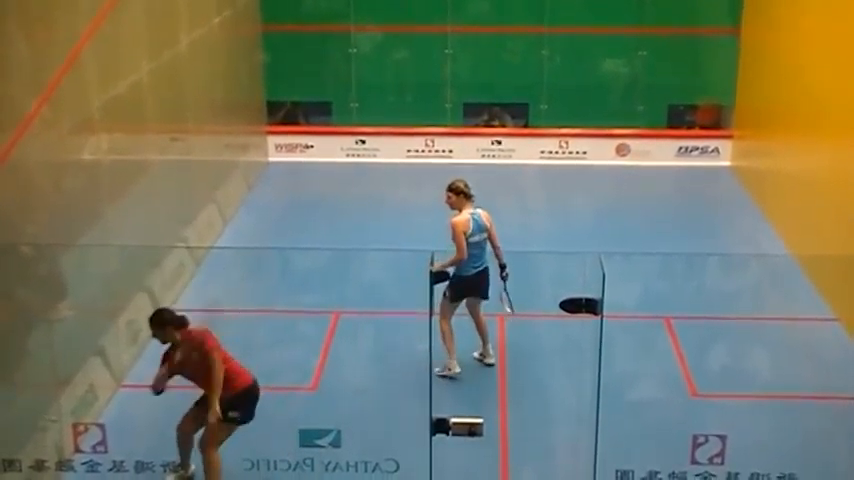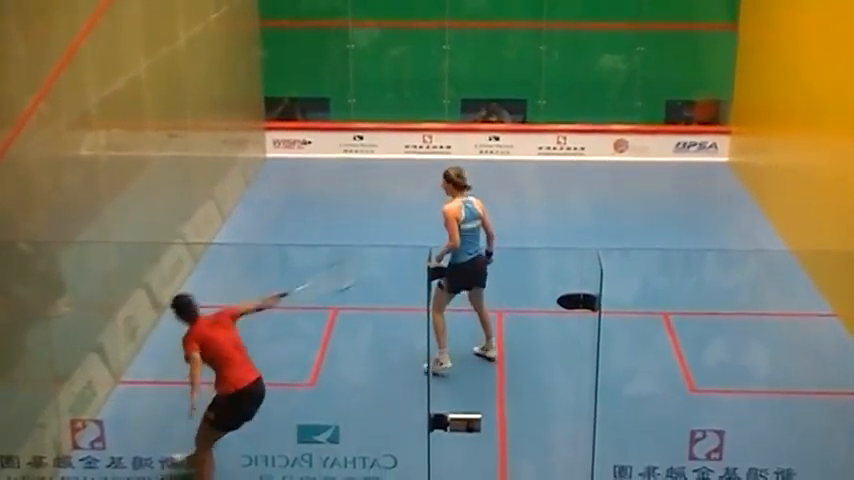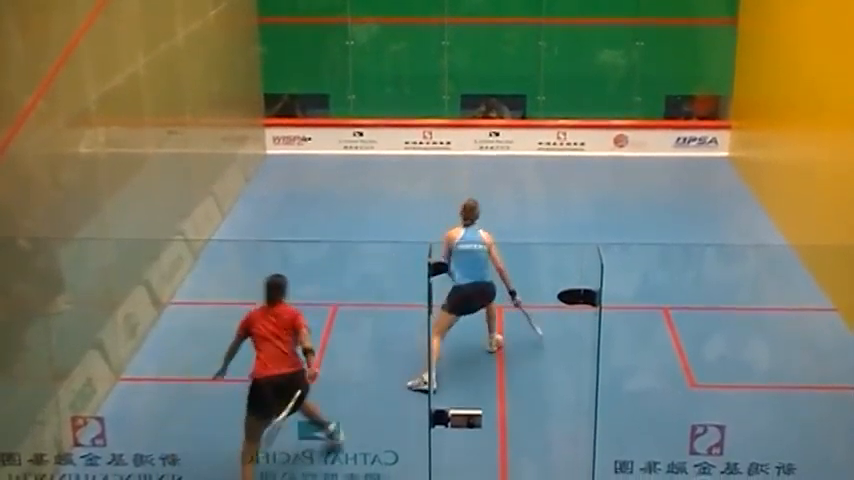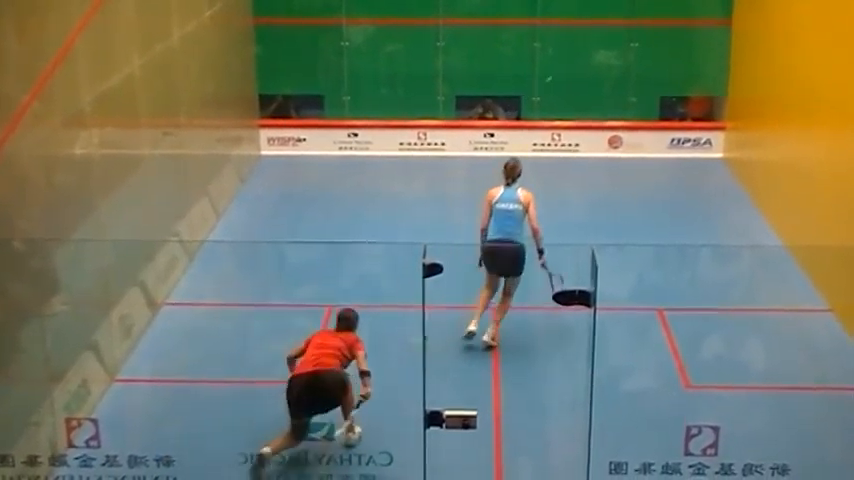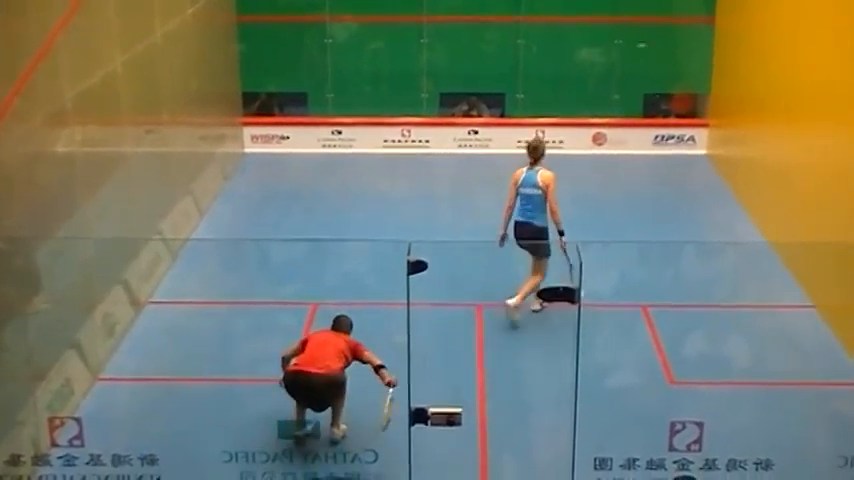
dt=0.3s
person 1, frame 1
left shoulder: (458, 221)
right shoulder: (484, 215)
left elbow: (461, 256)
right elbow: (496, 246)
left wrist: (442, 266)
right wrist: (502, 266)
left hip: (464, 277)
right hip: (482, 274)
left knee: (445, 317)
right knee: (475, 312)
left ankle: (452, 364)
right ankle: (487, 353)
person 1, frame 2
left shoulder: (449, 209)
right shoulder: (478, 204)
left elbow: (454, 244)
right elbow: (491, 234)
left wrist: (439, 257)
right wrist: (489, 253)
left hip: (460, 267)
right hip: (479, 263)
left knee: (436, 309)
right knee: (478, 305)
left ankle: (443, 359)
right ankle: (489, 348)
person 1, frame 3
left shoulder: (451, 235)
right shoulder: (485, 236)
left elbow: (444, 266)
right elbow: (500, 268)
right wrist: (512, 293)
left hip: (461, 291)
right hip: (486, 288)
left knee: (436, 335)
right knee: (488, 301)
left ankle: (428, 378)
right ankle: (493, 340)
person 1, frame 4
left shoulder: (493, 193)
right shoulder: (526, 196)
left elbow: (484, 226)
right elbow: (534, 227)
left wrist: (482, 251)
right wrist: (540, 252)
left hip: (492, 246)
right hip: (514, 249)
left knee: (489, 287)
right knee: (508, 293)
left ankle: (474, 323)
right ankle: (491, 335)
person 1, frame 5
left shoulder: (518, 174)
right shoulder: (547, 176)
left elbow: (510, 205)
right elbow: (552, 209)
left wrist: (504, 229)
right wrist: (561, 233)
left hip: (520, 228)
right hip: (537, 231)
left knee: (537, 265)
right knee: (539, 274)
left ankle: (537, 301)
right ankle: (515, 301)
person 2, frame 1
left shoulder: (199, 338)
right shoulder: (171, 355)
left elbow: (218, 369)
right elbow: (157, 389)
left wrist: (214, 405)
right wrist: (165, 372)
left hip: (242, 391)
right hip: (215, 393)
left knee: (207, 445)
right knee: (184, 430)
person 2, frame 2
left shoulder: (191, 337)
right shoulder: (222, 317)
left elbow: (196, 367)
right elbow: (248, 308)
left wrist: (194, 398)
right wrist: (266, 303)
left hip: (234, 394)
right hip: (256, 386)
left knee: (203, 443)
right knee: (211, 422)
right ankle: (194, 460)
person 2, frame 3
left shoulder: (252, 317)
right shoulder: (293, 314)
left elbow: (234, 346)
right elbow: (305, 341)
left wrist: (223, 369)
right wrist: (312, 366)
left hip: (264, 381)
right hip: (293, 375)
left knee: (251, 440)
right knee: (299, 401)
right ankle: (330, 430)
person 2, frame 4
left shoulder: (318, 335)
right shoulder: (353, 340)
left elbow: (292, 356)
right elbow: (361, 361)
left wrist: (295, 374)
right wrist: (366, 386)
left hip: (298, 382)
right hip: (329, 378)
left knee: (296, 436)
right knee: (343, 385)
left ankle: (268, 451)
right ankle: (350, 431)
person 2, frame 5
left shoulder: (313, 335)
right shoulder: (352, 344)
left elbow: (285, 356)
right elbow: (373, 360)
left wrist: (286, 375)
right wrist: (386, 377)
left hip: (294, 378)
right hip: (325, 380)
right knee: (339, 382)
left ankle: (299, 426)
right ankle: (336, 428)
